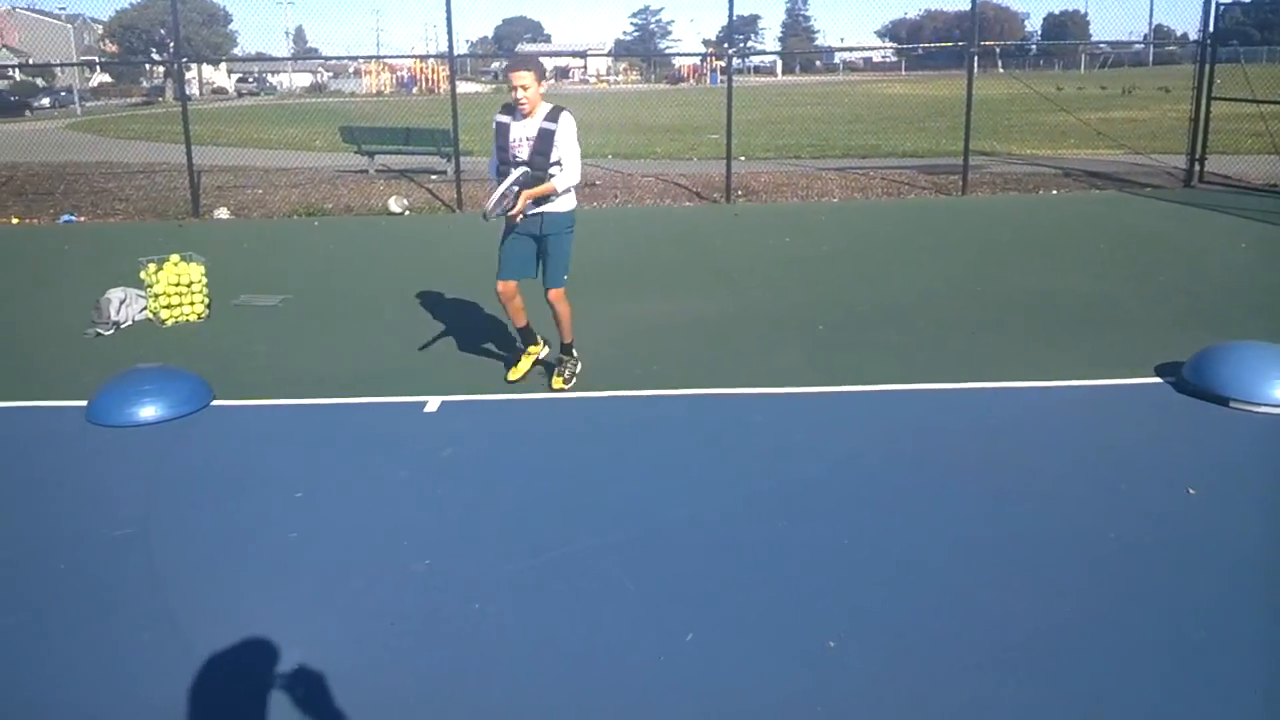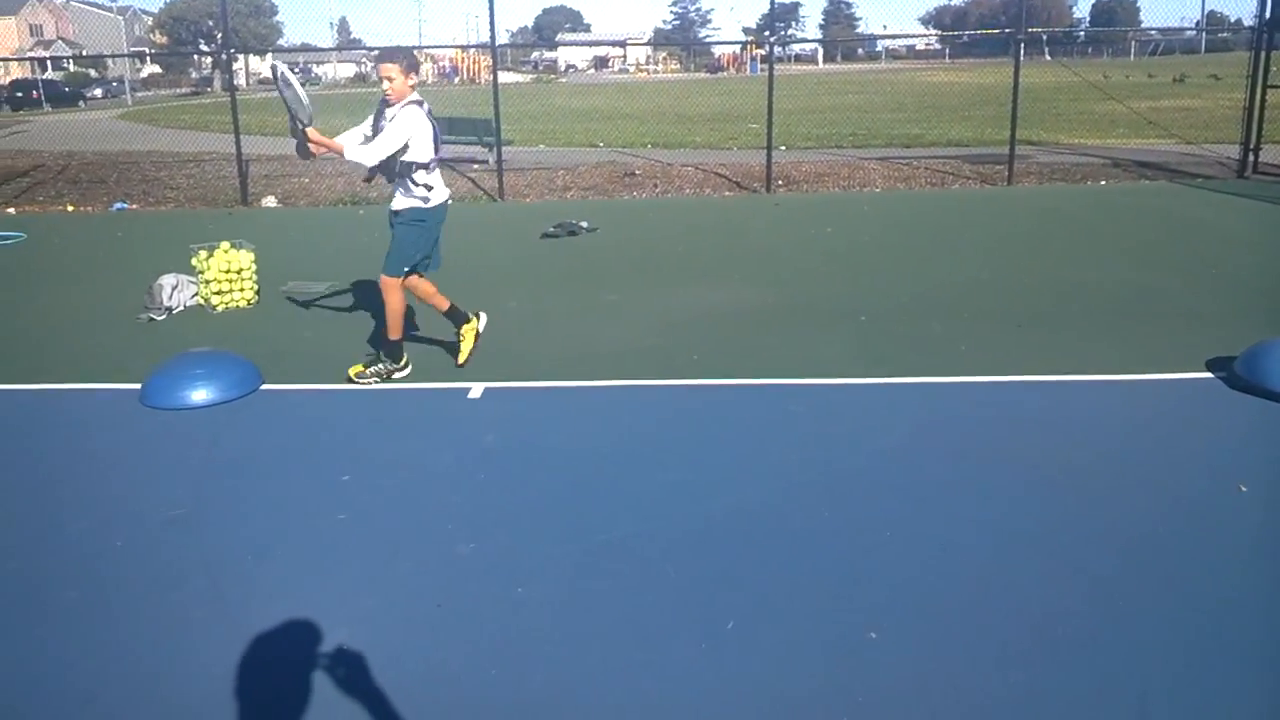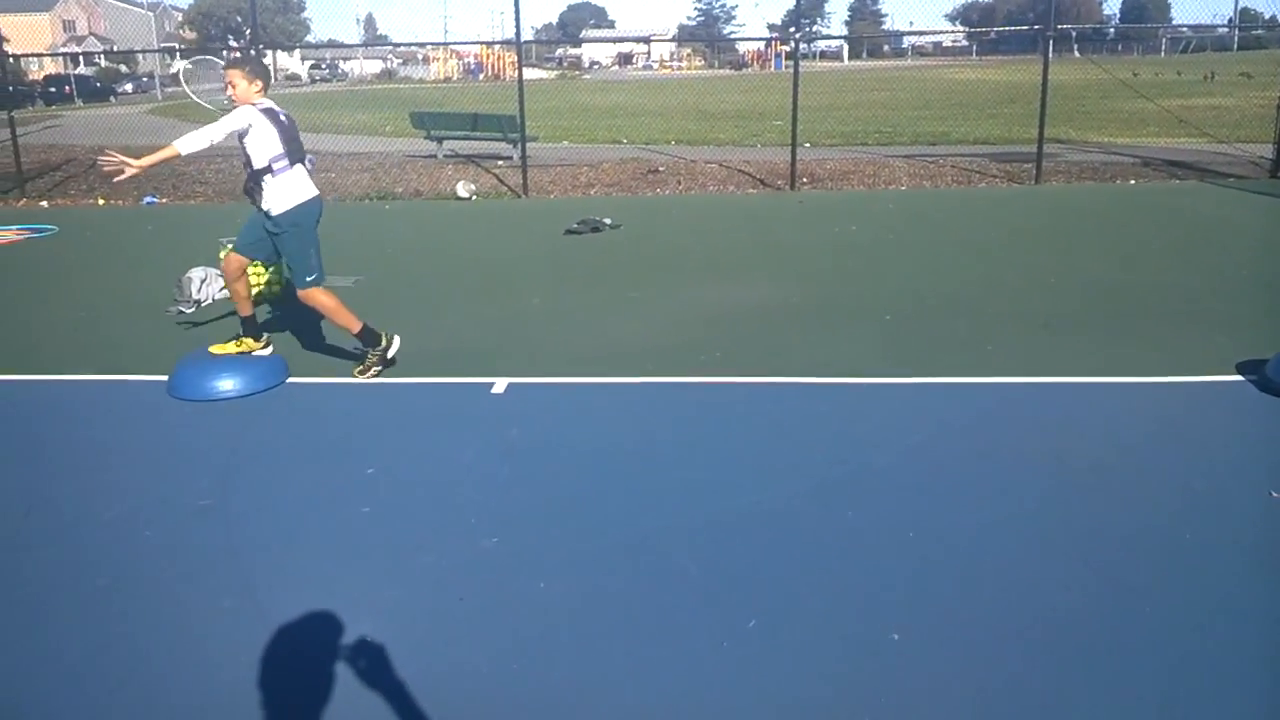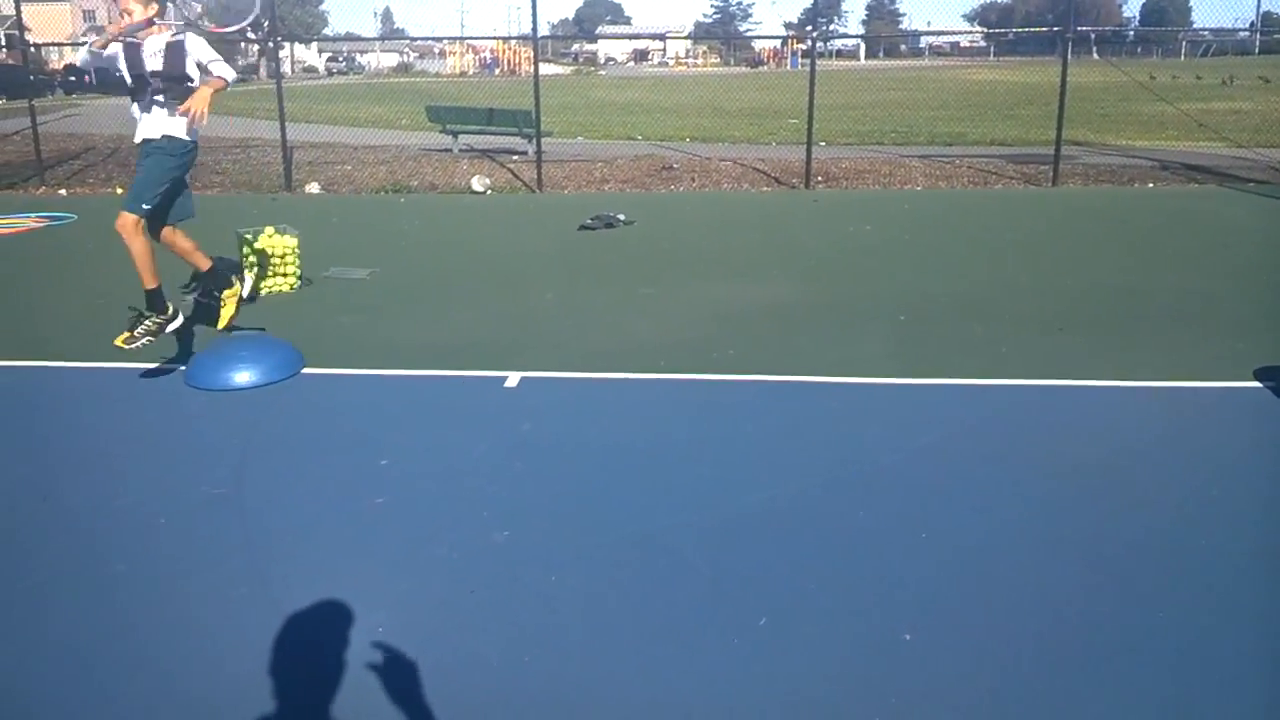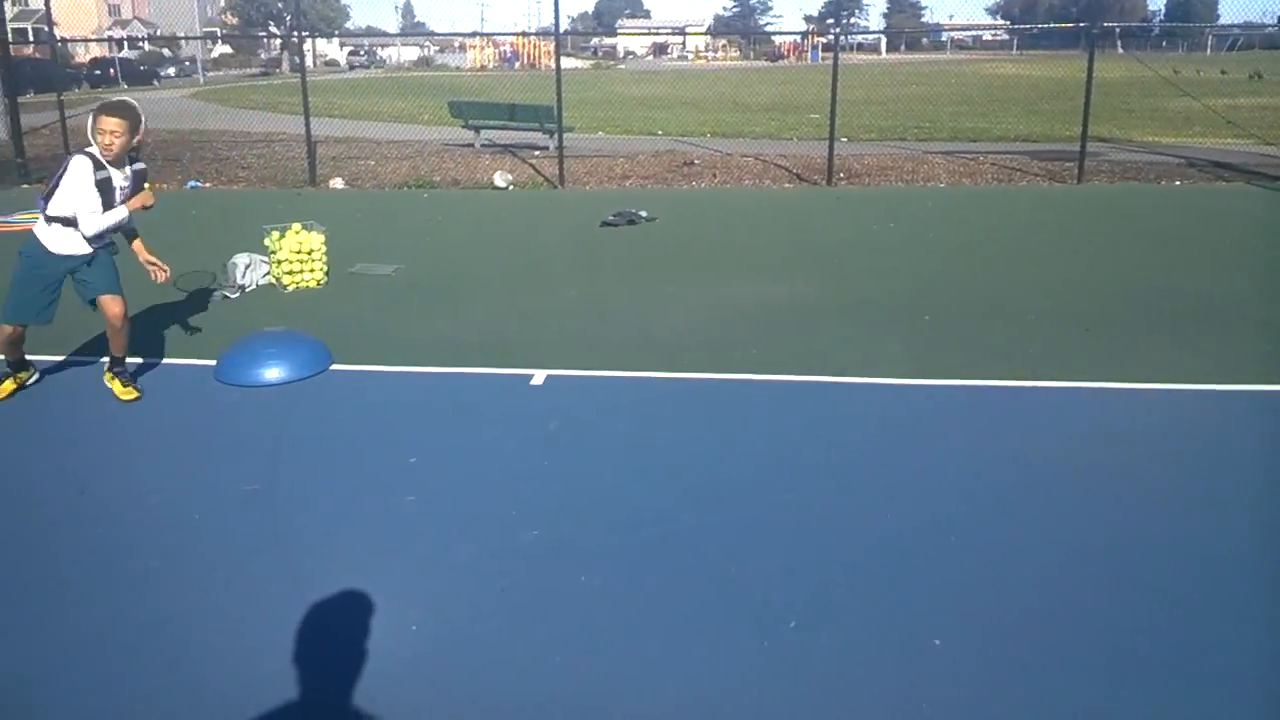
dt=0.4s
person 1, frame 1
left shoulder: (560, 120)
right shoulder: (503, 121)
left elbow: (572, 174)
right elbow: (497, 165)
left wrist: (530, 193)
left hip: (555, 216)
right hip: (520, 218)
left knee: (555, 293)
right knee: (505, 287)
left ankle: (567, 356)
right ankle: (531, 345)
person 1, frame 2
left shoulder: (410, 114)
right shoulder: (387, 107)
left elbow: (370, 156)
right elbow: (360, 134)
left wrist: (323, 143)
right wrist: (323, 143)
left hip: (421, 209)
right hip: (407, 206)
left knee: (389, 281)
right knee: (409, 279)
left ankle: (393, 360)
right ankle: (466, 323)
person 1, frame 3
left shoulder: (248, 114)
right shoulder: (274, 114)
left elbow: (195, 139)
left wrist: (141, 163)
left hip: (296, 210)
right hip: (280, 209)
left knee: (309, 290)
right knee: (233, 265)
left ankle: (378, 343)
right ankle: (252, 337)
person 1, frame 4
left shoulder: (186, 44)
right shoulder: (122, 46)
left elbow: (226, 73)
right elbow: (88, 59)
left wrist: (206, 90)
right wrist: (107, 37)
left hip: (173, 144)
right hip: (149, 144)
left knee: (127, 223)
right knee: (166, 232)
left ankle: (159, 310)
right ankle: (229, 280)
person 1, frame 5
left shoulder: (133, 169)
right shoulder: (82, 165)
right elbow: (92, 226)
left wrist: (141, 252)
right wrist: (135, 202)
left hip: (93, 251)
right hip: (47, 251)
left knee: (115, 312)
left ankle: (118, 370)
